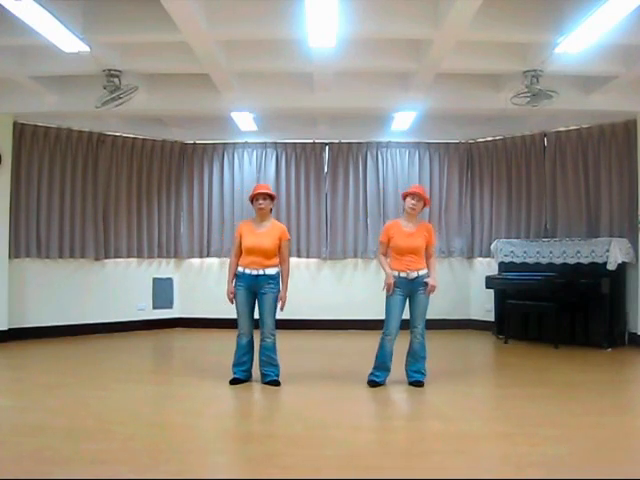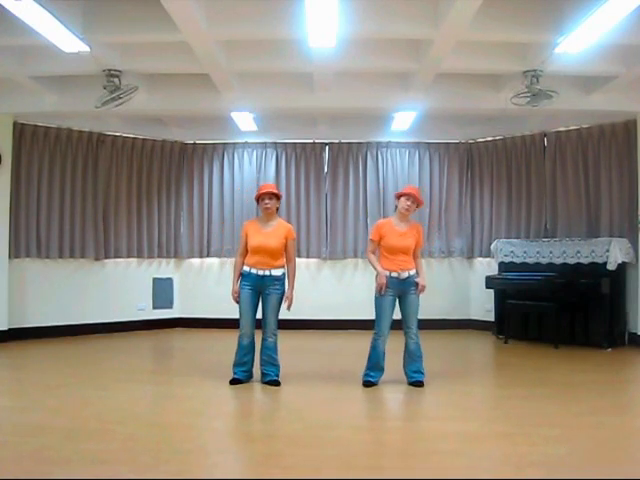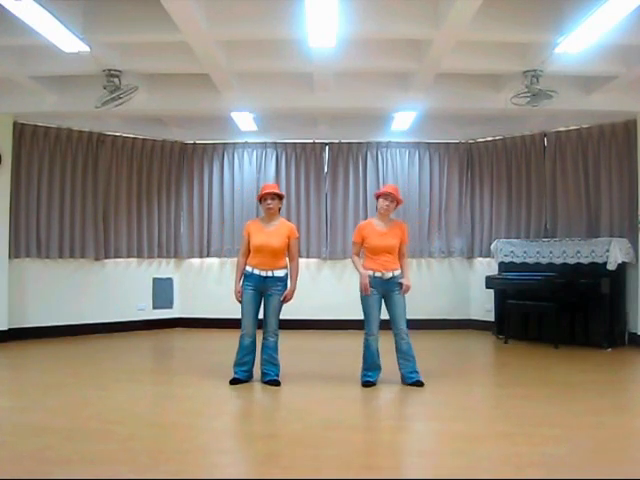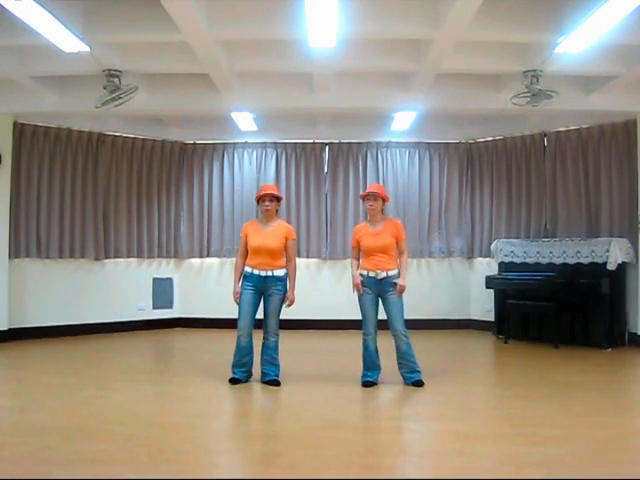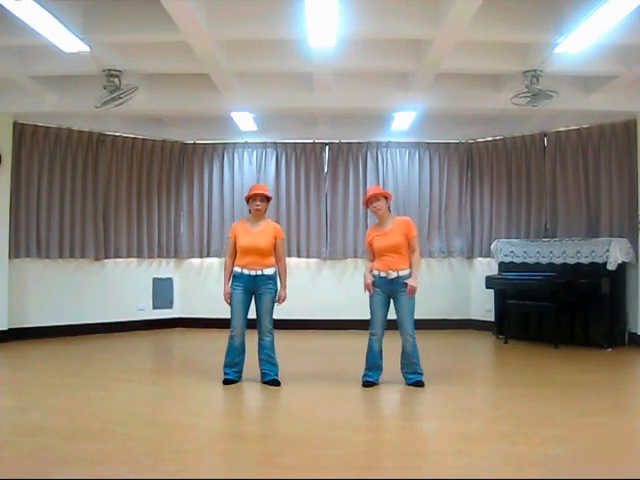
dt=0.4s
person 1, frame 1
left shoulder: (427, 228)
right shoulder: (391, 227)
left elbow: (430, 256)
right elbow: (381, 254)
left wrist: (432, 276)
right wrist: (388, 272)
left hip: (420, 281)
right hip: (398, 282)
left knee: (418, 330)
right knee: (390, 330)
left ankle: (416, 374)
right ankle: (378, 374)
person 1, frame 2
left shoulder: (416, 229)
right shoulder: (382, 225)
right elbow: (370, 253)
left wrist: (422, 276)
right wrist: (379, 271)
left hip: (409, 281)
right hip: (388, 281)
left knee: (412, 330)
right knee: (381, 331)
left ankle: (415, 374)
right ankle: (372, 374)
person 1, frame 3
left shoulder: (400, 227)
right shoulder: (363, 227)
left elbow: (403, 256)
right elbow: (355, 255)
left wrist: (406, 277)
right wrist: (362, 273)
left hip: (394, 281)
right hip: (371, 281)
left knee: (401, 330)
right knee: (372, 331)
left ankle: (410, 374)
right ankle: (370, 374)
person 1, frame 4
left shoulder: (395, 225)
right shoulder: (359, 230)
left elbow: (403, 254)
right elbow: (355, 258)
left wrist: (403, 277)
right wrist: (355, 273)
left hip: (390, 280)
right hip: (367, 282)
left knee: (399, 329)
right knee: (369, 331)
left ankle: (411, 374)
right ankle: (370, 375)
person 1, frame 5
left shoulder: (405, 223)
right shoulder: (371, 232)
left elbow: (415, 252)
left wrist: (414, 277)
right wrist: (367, 274)
left hip: (402, 280)
right hip: (379, 282)
left knee: (407, 331)
right knee: (375, 331)
left ankle: (413, 375)
right ankle: (371, 374)
person 2, frame 1
left shoulder: (280, 229)
right shoulder: (243, 227)
left elbow: (284, 262)
right elbow: (235, 257)
left wrist: (284, 289)
right wrist: (230, 283)
left hip: (269, 280)
right hip: (244, 279)
left knee: (268, 330)
right knee: (244, 329)
left ankle: (270, 374)
right ankle: (241, 372)
person 2, frame 2
left shoulder: (287, 229)
right shoulder: (248, 226)
left elbow: (290, 261)
right elbow: (240, 256)
left wrist: (291, 288)
right wrist: (235, 283)
left hip: (274, 280)
right hip: (249, 278)
left knee: (270, 330)
right knee: (246, 329)
left ankle: (270, 374)
right ankle: (242, 373)
person 2, frame 3
left shoulder: (289, 228)
right shoulder: (251, 226)
left elbow: (294, 259)
right elbow: (243, 256)
left wrist: (292, 286)
right wrist: (237, 282)
left hip: (277, 281)
right hip: (252, 278)
left knee: (271, 330)
right knee: (247, 329)
left ankle: (270, 374)
right ankle: (242, 372)
person 2, frame 4
left shoulder: (286, 229)
right shoulder: (248, 227)
left elbow: (291, 261)
right elbow: (241, 258)
left wrist: (291, 289)
right wrist: (236, 284)
left hip: (276, 281)
right hip: (251, 279)
left knee: (272, 330)
right knee: (243, 328)
left ankle: (270, 374)
right ankle: (240, 372)
person 2, frame 5
left shoulder: (275, 229)
right shoulder: (237, 227)
left elbow: (280, 260)
right elbow: (230, 258)
left wrist: (283, 287)
right wrist: (226, 284)
left hip: (266, 280)
right hip: (241, 279)
left knee: (266, 329)
right knee: (237, 329)
left ankle: (269, 373)
right ankle: (232, 372)
